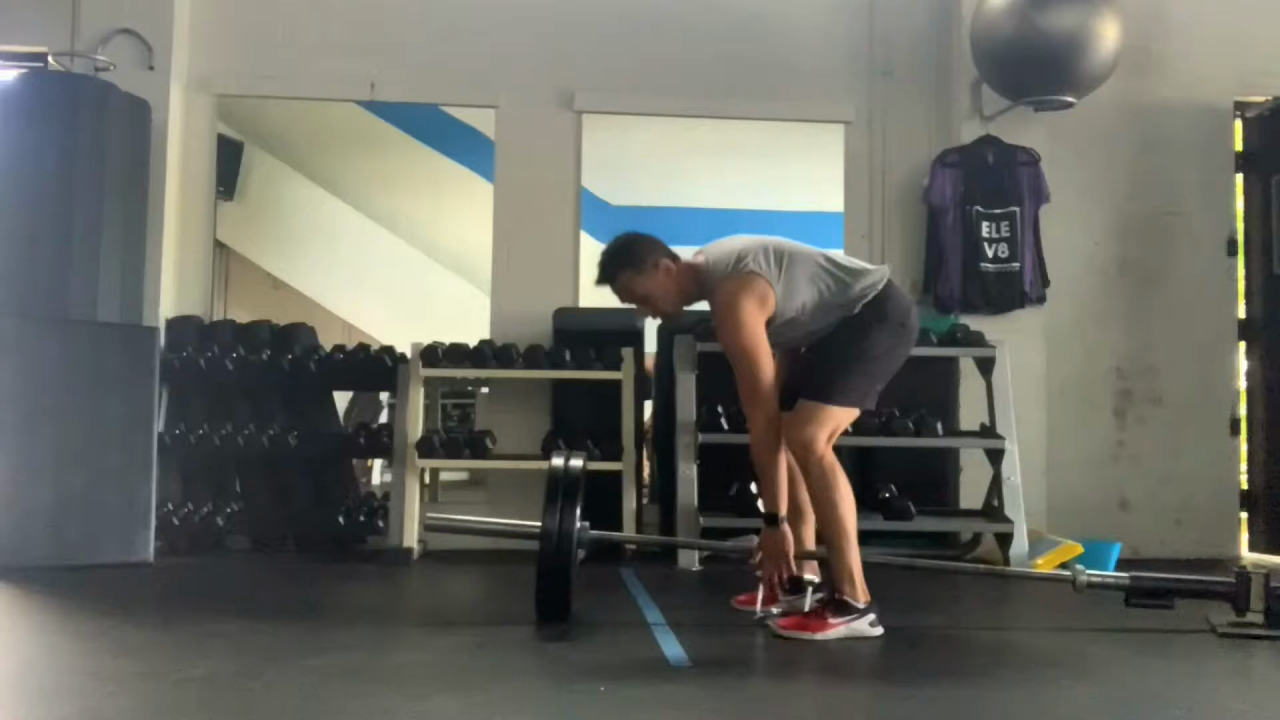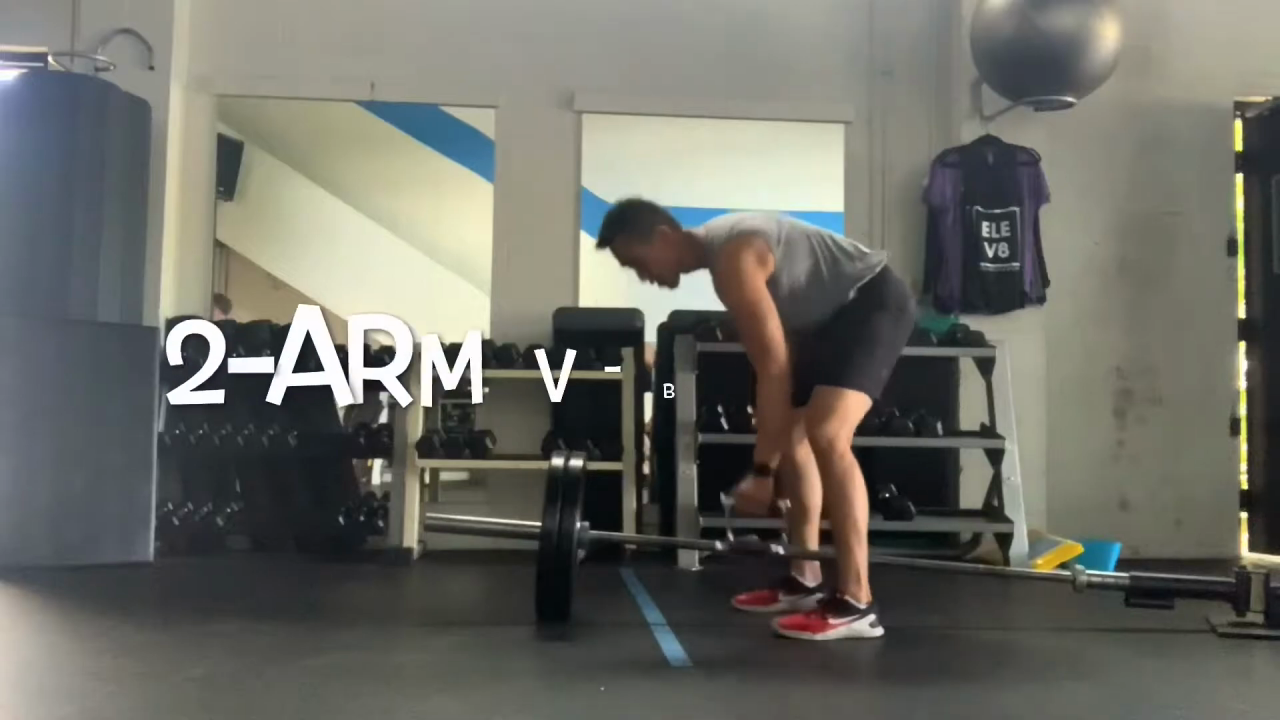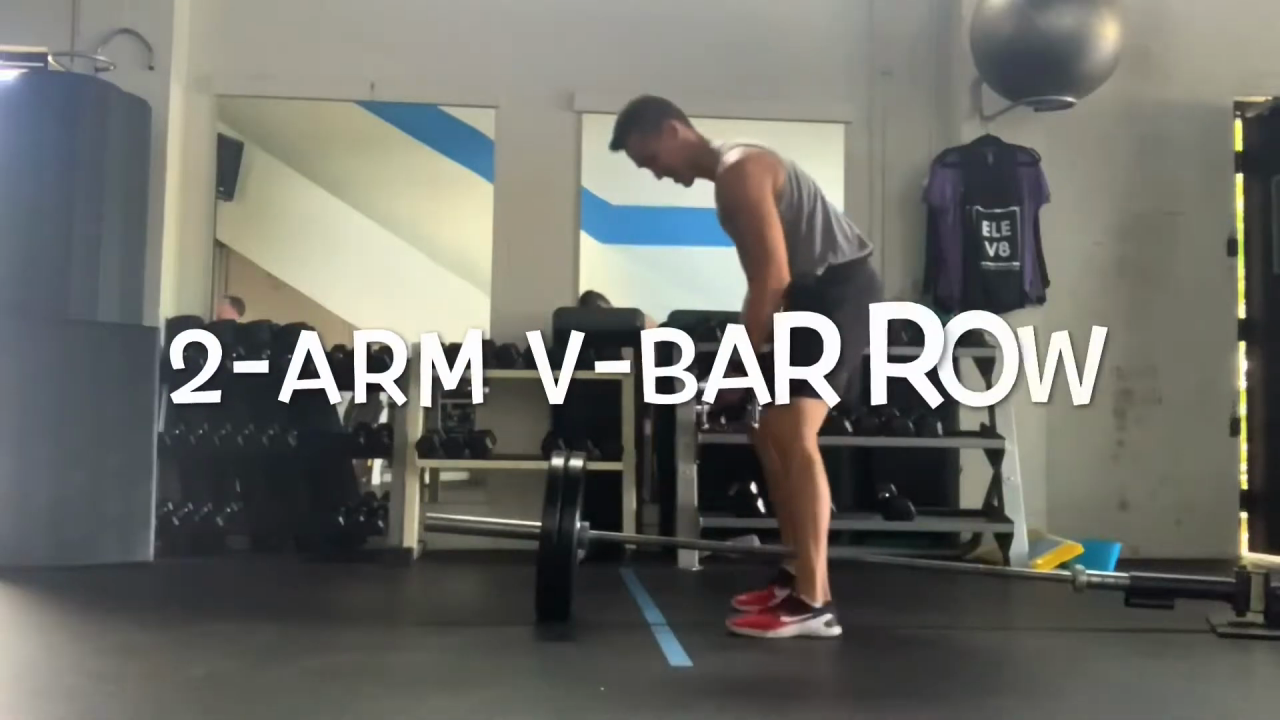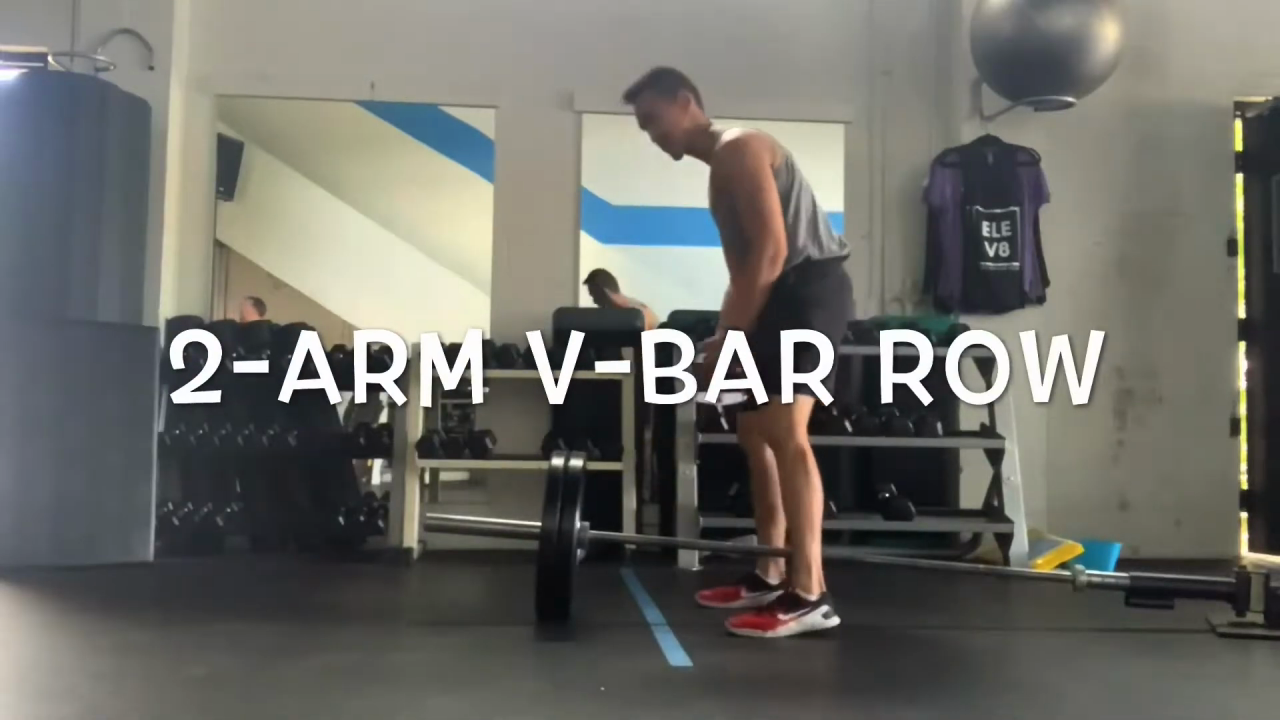
dt=0.5s
person 1, frame 1
left shoulder: (733, 298)
right shoulder: (705, 266)
left elbow: (761, 416)
left wrist: (774, 521)
left hip: (878, 315)
right hip: (842, 318)
left knee: (806, 438)
right knee: (789, 435)
left ankle: (853, 603)
right ankle: (802, 577)
person 1, frame 2
left shoulder: (731, 261)
right shoulder: (709, 244)
left elbow: (773, 370)
left wrist: (763, 471)
left hip: (874, 302)
right hip: (836, 309)
left knee: (827, 431)
right knee: (792, 434)
left ankle: (855, 603)
right ankle: (804, 579)
person 1, frame 3
left shoulder: (740, 170)
right shoulder: (726, 179)
left elbow: (773, 278)
right elbow: (765, 278)
right wrist: (746, 356)
left hip: (840, 291)
right hip: (814, 294)
left knee: (792, 437)
right knee: (769, 431)
left ankle: (813, 602)
right ankle: (793, 576)
person 1, frame 4
left shoulder: (739, 149)
right shoulder: (720, 170)
left elbow: (772, 251)
right elbow: (742, 267)
left wrist: (730, 336)
right wrist: (724, 336)
left hip: (811, 288)
right hip: (786, 295)
left knee: (785, 434)
right knee: (755, 433)
left ankle: (809, 594)
right ankle: (769, 576)
